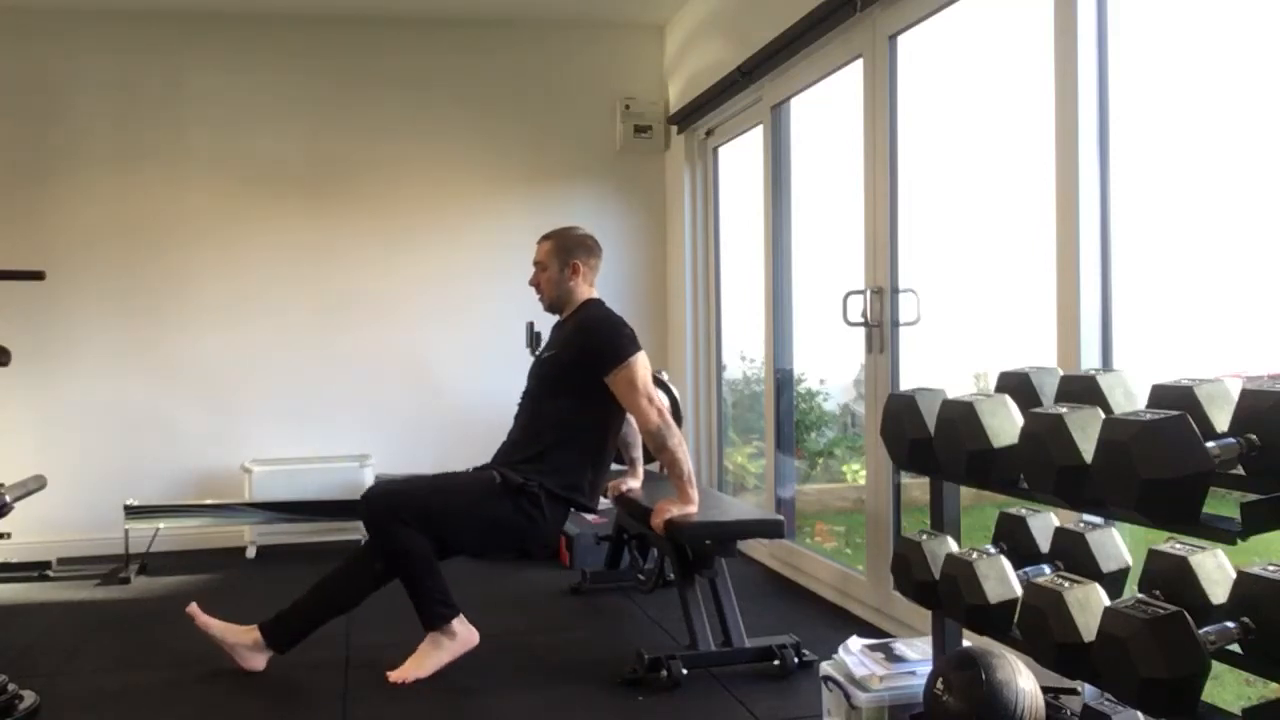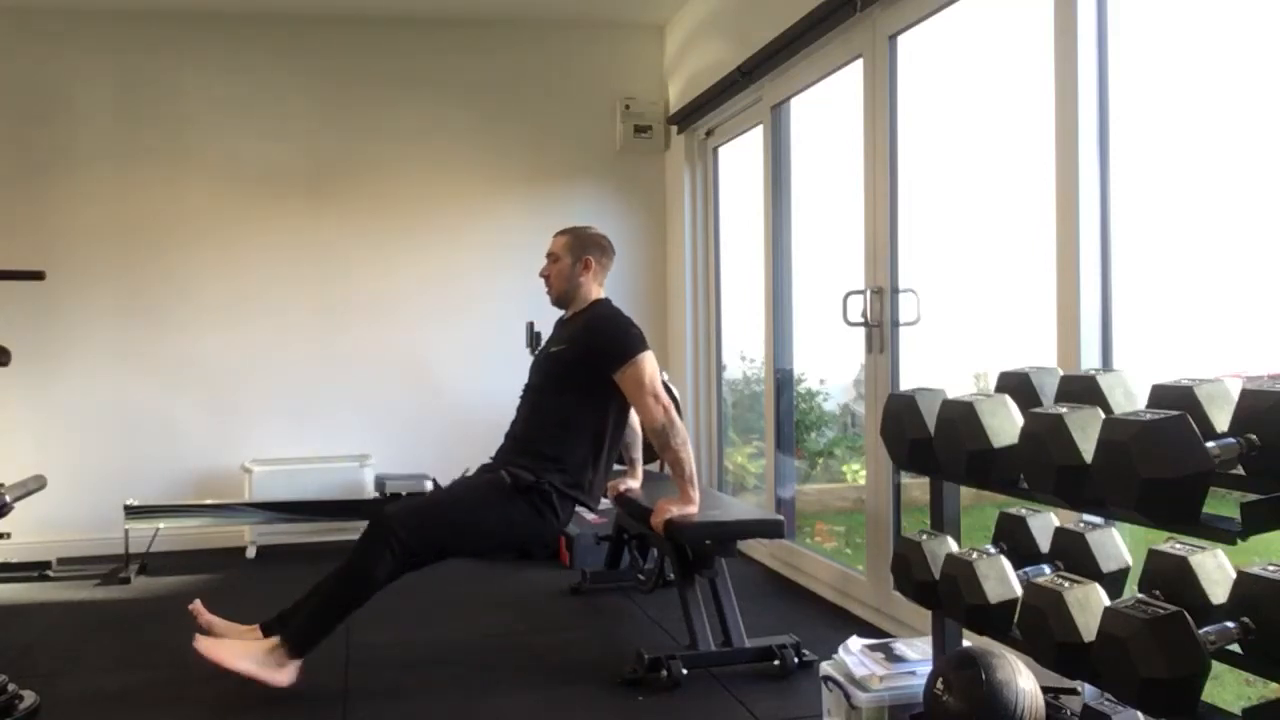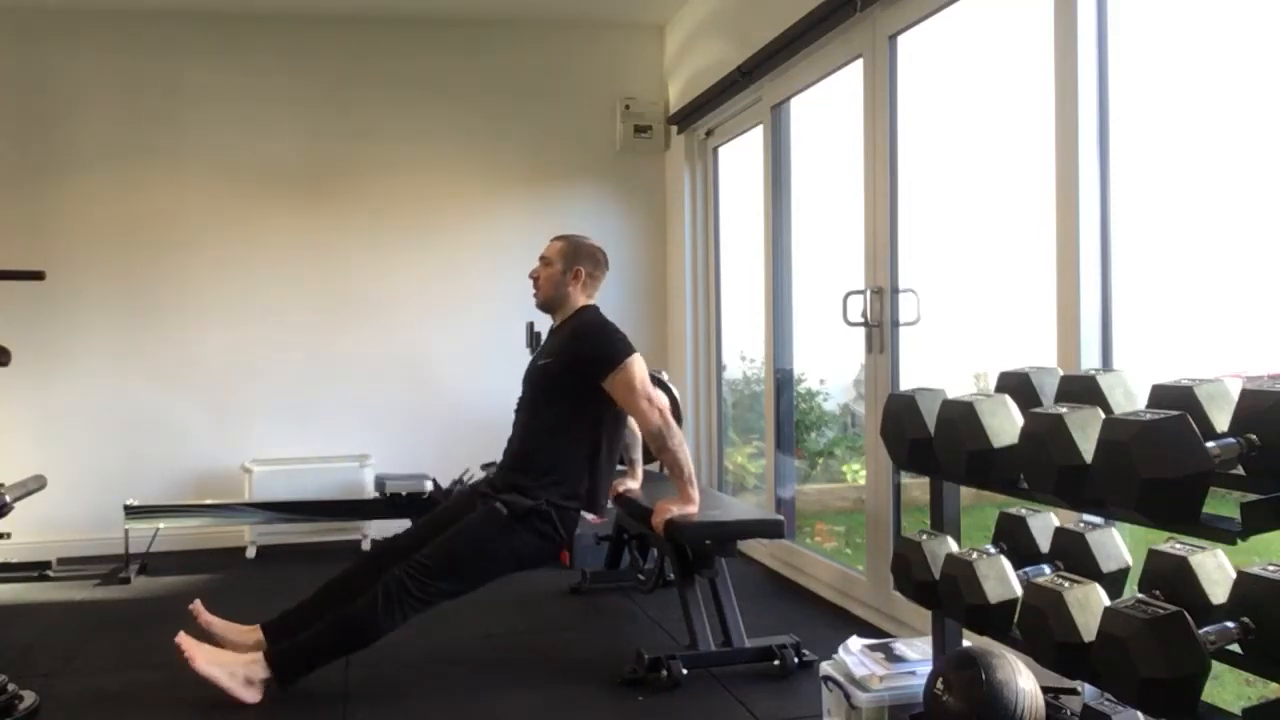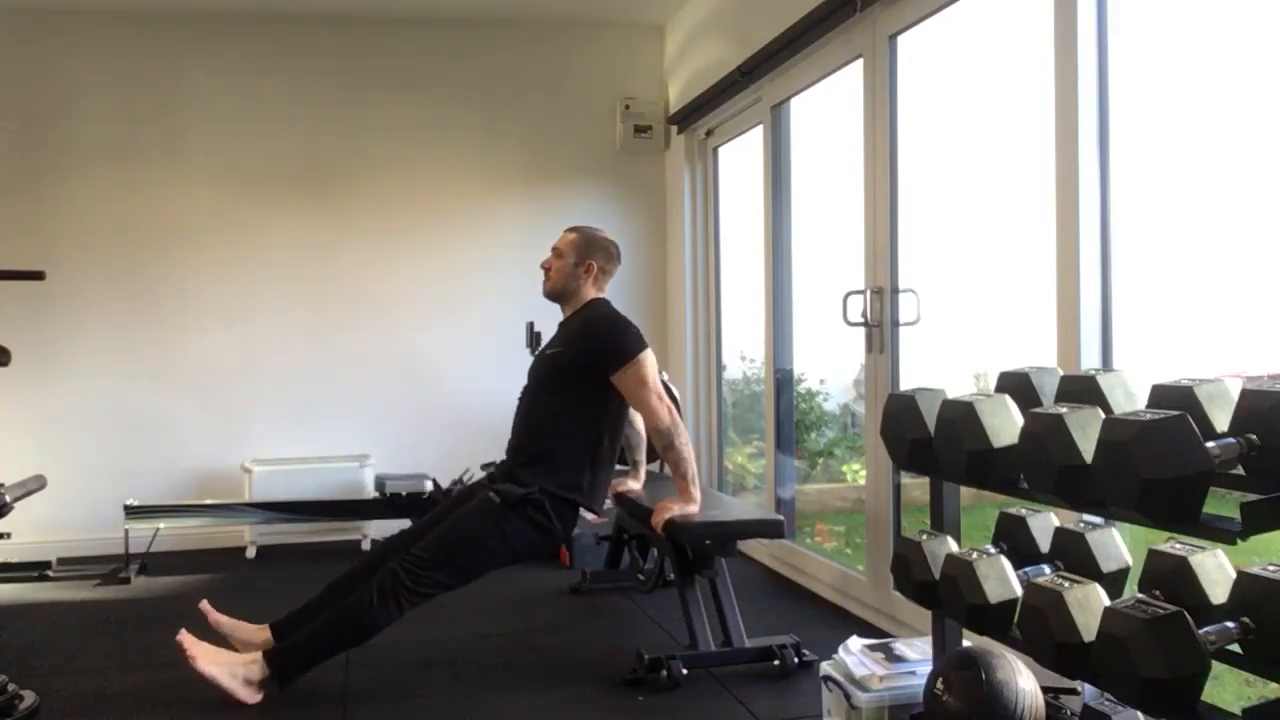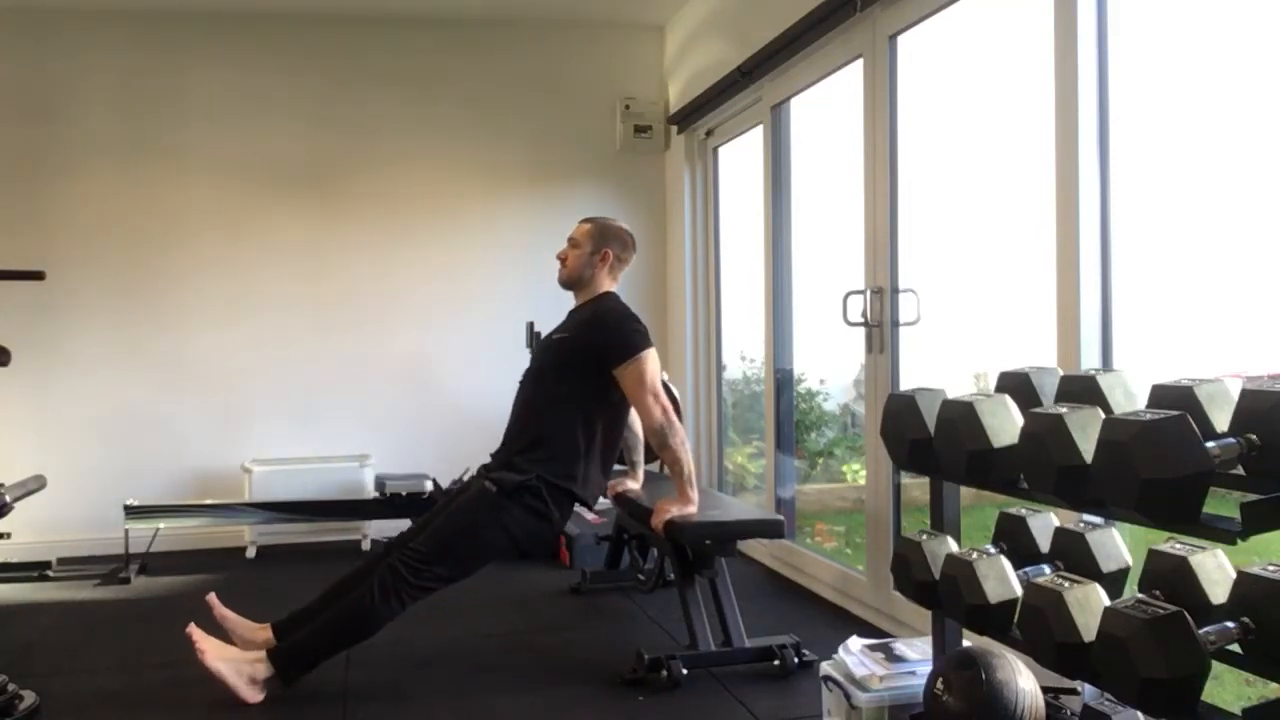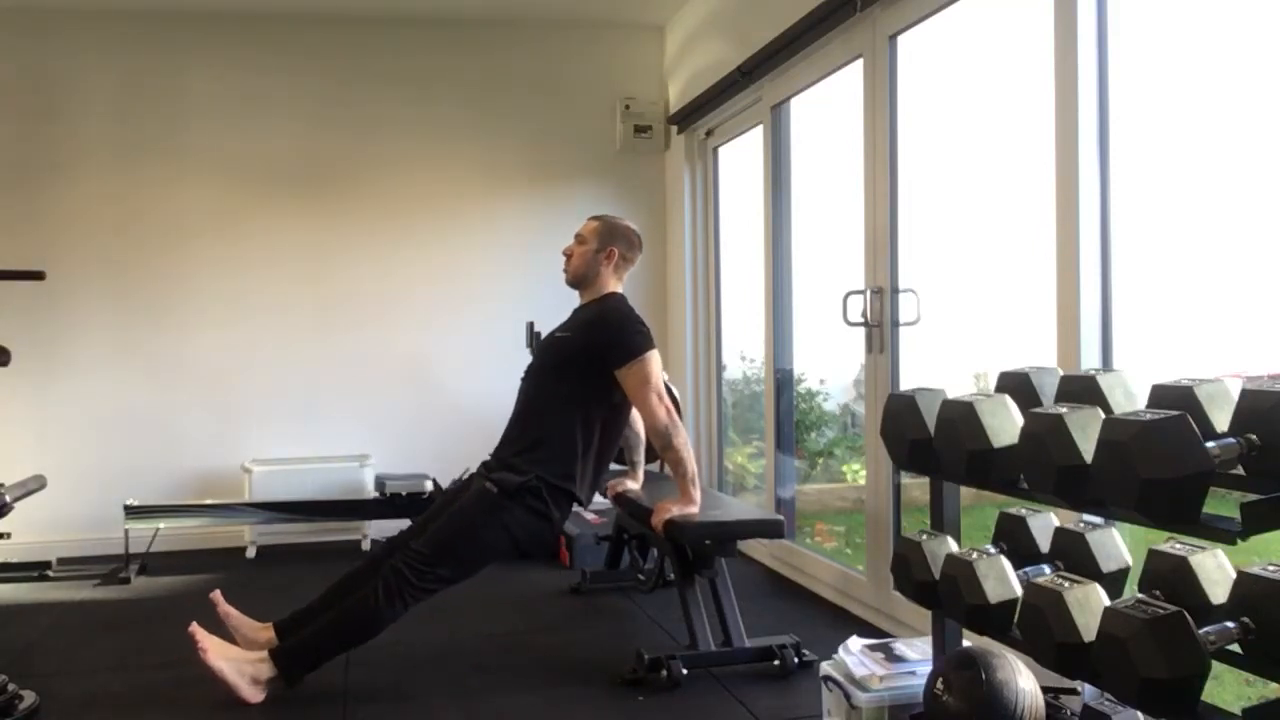
dt=0.3s
person 1, frame 1
left shoulder: (601, 329)
right shoulder: (571, 328)
left elbow: (649, 410)
right elbow: (618, 409)
left wrist: (685, 497)
right wrist: (633, 474)
left hip: (531, 501)
right hip: (514, 491)
left knee: (384, 503)
right knee: (388, 542)
left ankle: (447, 627)
right ankle: (264, 639)
person 1, frame 2
left shoulder: (608, 328)
right shoulder: (572, 325)
left elbow: (656, 410)
right elbow: (622, 406)
left wrist: (686, 496)
right wrist: (632, 474)
left hip: (534, 499)
right hip: (511, 485)
left knee: (391, 527)
right knee: (394, 543)
left ankle: (284, 652)
right ankle: (268, 635)
person 1, frame 3
left shoulder: (592, 335)
right shoulder: (567, 334)
left elbow: (651, 411)
right elbow: (624, 410)
left wrist: (686, 497)
right wrist: (631, 475)
left hip: (538, 513)
right hip: (507, 492)
left knee: (408, 584)
right knee: (392, 555)
left ankle: (263, 669)
right ankle: (264, 637)
person 1, frame 4
left shoulder: (605, 328)
right shoulder: (579, 328)
left elbow: (658, 409)
right elbow: (626, 406)
left wrist: (687, 496)
right wrist: (634, 474)
left hip: (536, 504)
right hip: (513, 486)
left knee: (405, 575)
right knee: (396, 550)
left ankle: (263, 669)
right ankle: (271, 637)
person 1, frame 5
left shoulder: (612, 321)
right shoulder: (588, 320)
left elbow: (654, 407)
right elbow: (622, 405)
left wrist: (685, 496)
right wrist: (634, 474)
left hip: (531, 492)
right hip: (510, 477)
left knee: (406, 571)
right knee: (400, 551)
left ankle: (266, 668)
right ankle: (274, 636)
person 1, frame 6
left shoulder: (614, 321)
right shoulder: (593, 320)
left elbow: (657, 408)
right elbow: (625, 404)
left wrist: (688, 497)
right wrist: (634, 474)
left hip: (528, 492)
right hip: (504, 476)
left knee: (408, 572)
right knee: (399, 551)
left ankle: (270, 669)
right ankle: (275, 637)
